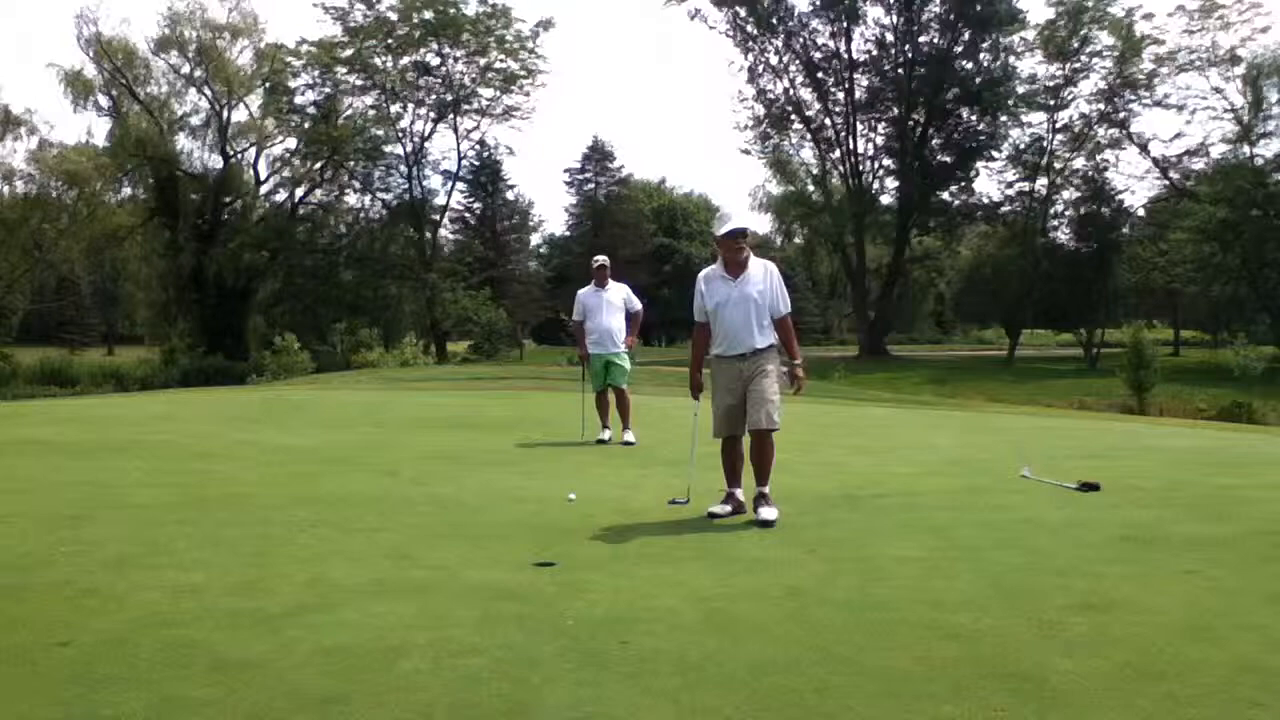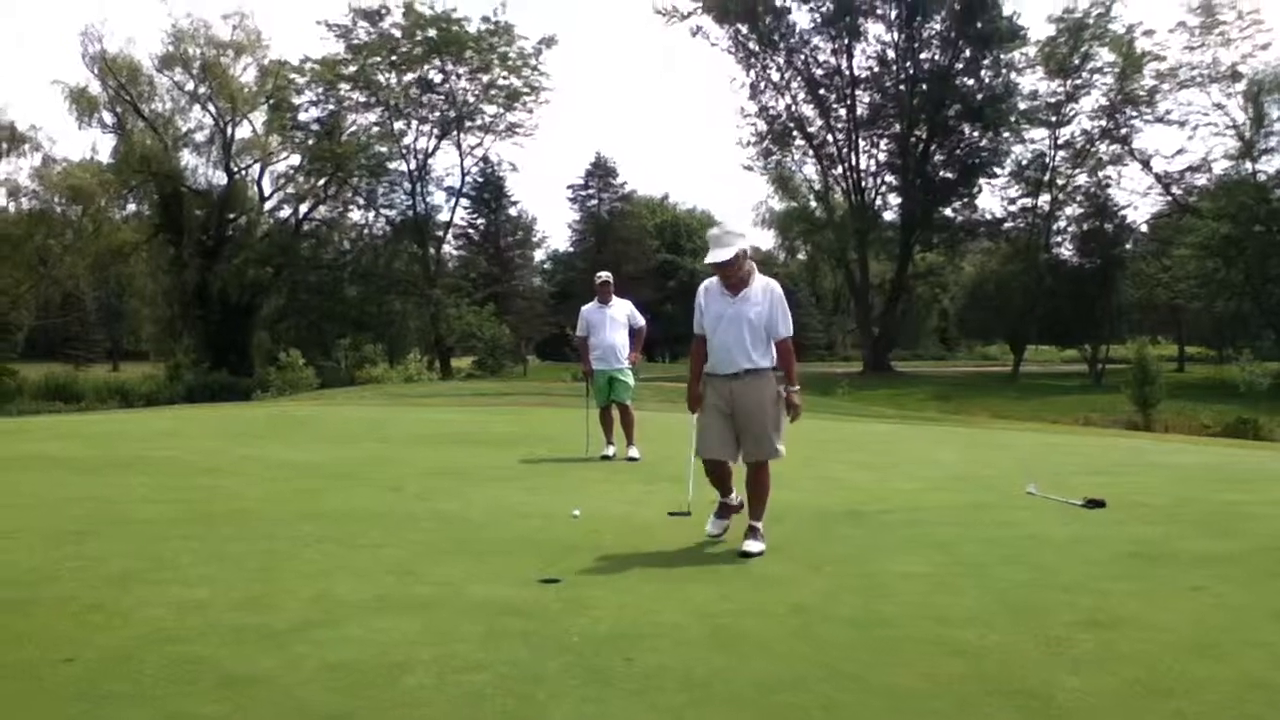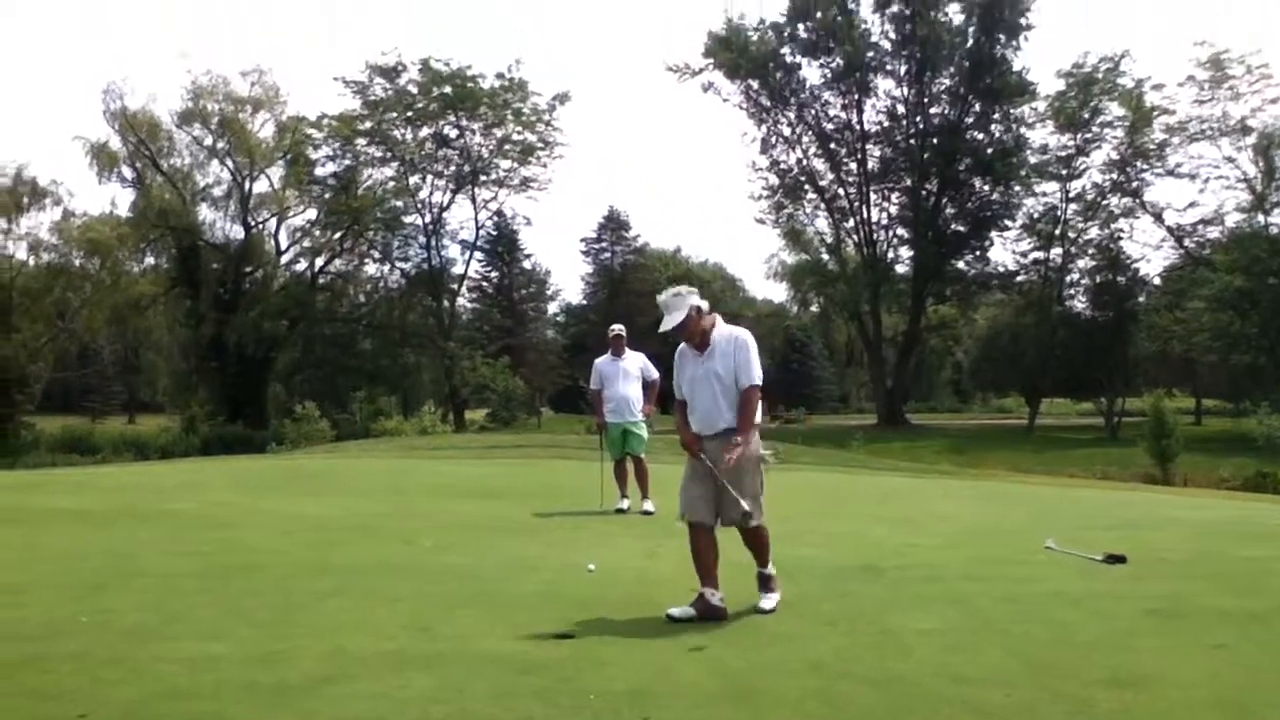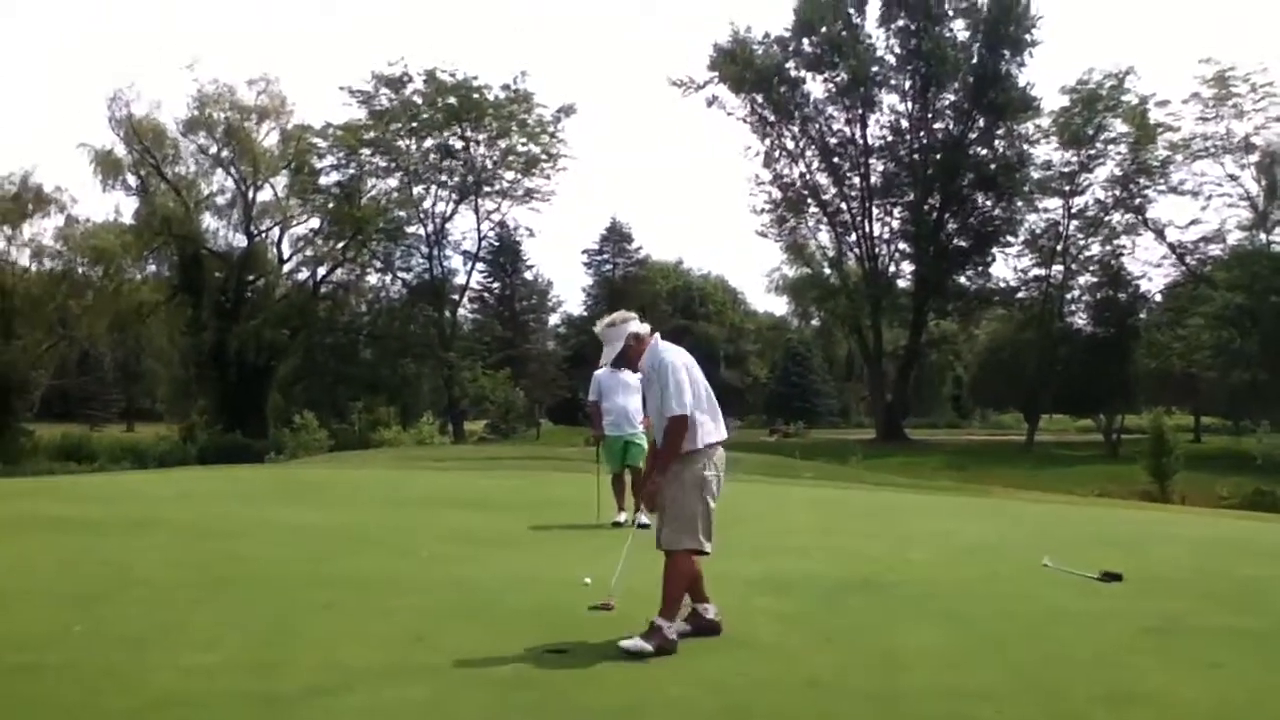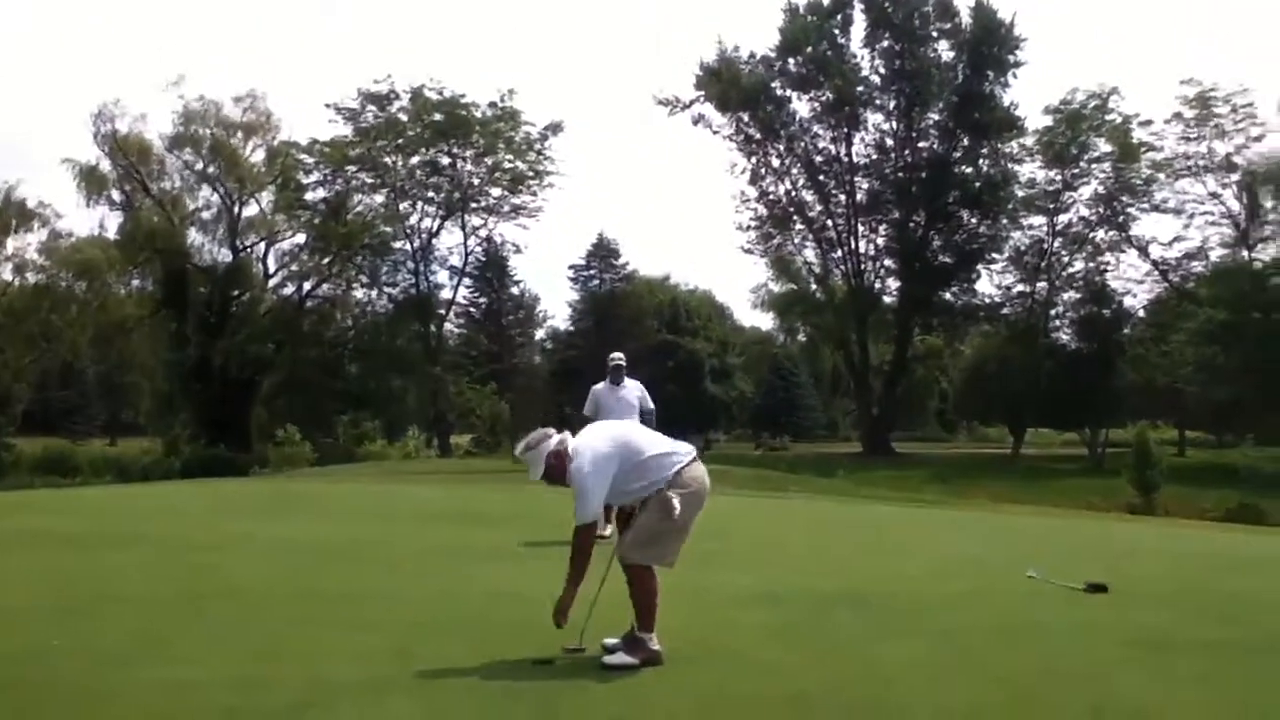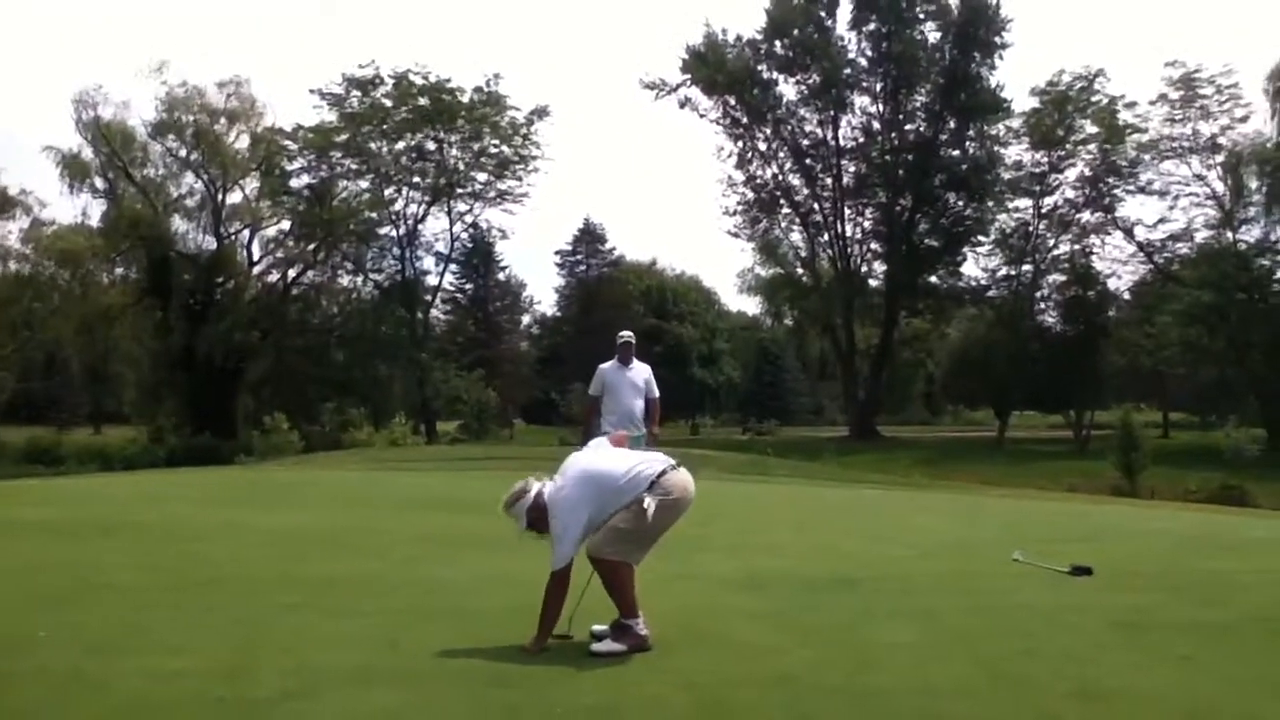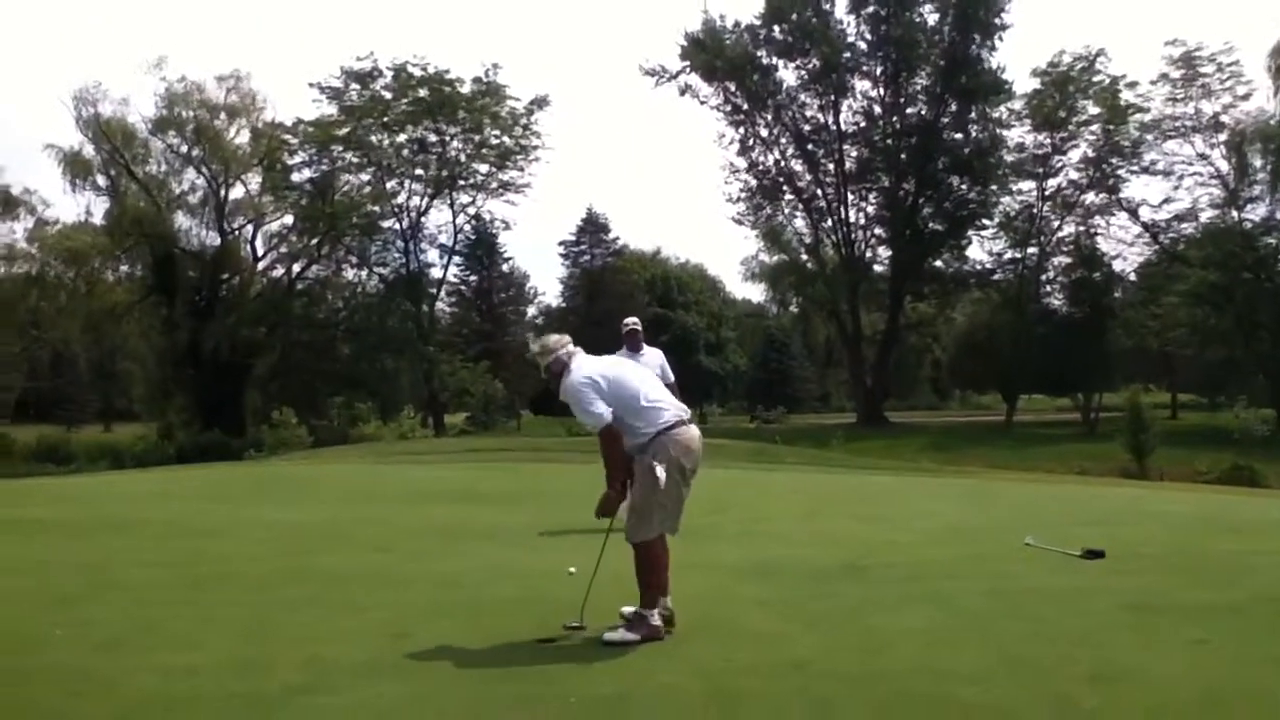
dt=0.5s
person 1, frame 1
left shoulder: (767, 271)
right shoulder: (705, 279)
left elbow: (782, 320)
right elbow: (701, 328)
left wrist: (796, 362)
right wrist: (695, 370)
left hip: (762, 360)
right hip: (724, 364)
left knee: (761, 429)
right knee: (729, 434)
left ankle: (763, 495)
right ankle: (734, 494)
person 1, frame 2
left shoulder: (769, 290)
right shoulder: (706, 291)
left elbow: (784, 343)
right elbow: (700, 341)
left wrist: (792, 388)
right wrist: (693, 384)
left hip: (756, 383)
right hip: (715, 384)
left knee: (757, 459)
right knee: (711, 457)
left ankle: (755, 528)
right ankle: (728, 500)
person 1, frame 3
left shoulder: (738, 339)
right shoulder: (682, 353)
left elbow: (751, 392)
left wrist: (738, 442)
right wrist: (685, 431)
left hip: (738, 442)
right hip: (702, 446)
left knee: (747, 517)
right knee: (698, 521)
left ankle: (766, 574)
right ankle: (710, 597)
person 1, frame 4
left shoulder: (668, 361)
right shoulder: (650, 367)
left elbow: (680, 423)
left wrist: (658, 476)
right wrist: (651, 469)
left hip: (698, 458)
right hip: (675, 461)
left knee: (679, 544)
right knee: (674, 543)
left ankle: (664, 629)
right ankle: (704, 612)
person 1, frame 5
left shoulder: (584, 466)
right shoulder: (585, 441)
left elbow: (584, 534)
left wrist: (569, 591)
right wrist: (627, 515)
left hip: (684, 482)
right hip: (685, 476)
left knee: (635, 557)
right knee: (635, 554)
left ankle: (647, 643)
right ankle: (641, 633)
person 1, frame 6
left shoulder: (563, 510)
right shoulder: (569, 469)
left elbow: (559, 580)
right elbow: (621, 437)
left wrist: (540, 638)
left hip: (667, 489)
right hip: (675, 477)
left knee: (602, 553)
right knee: (615, 549)
left ankle: (634, 630)
right ankle: (628, 621)
person 1, frame 7
left shoulder: (576, 382)
right shoulder: (606, 363)
left elbow: (611, 436)
left wrist: (614, 491)
right wrist: (627, 474)
left hip: (664, 443)
right hip: (684, 435)
left knee: (643, 534)
right knee: (653, 532)
left ankle: (648, 619)
right ankle: (660, 606)
